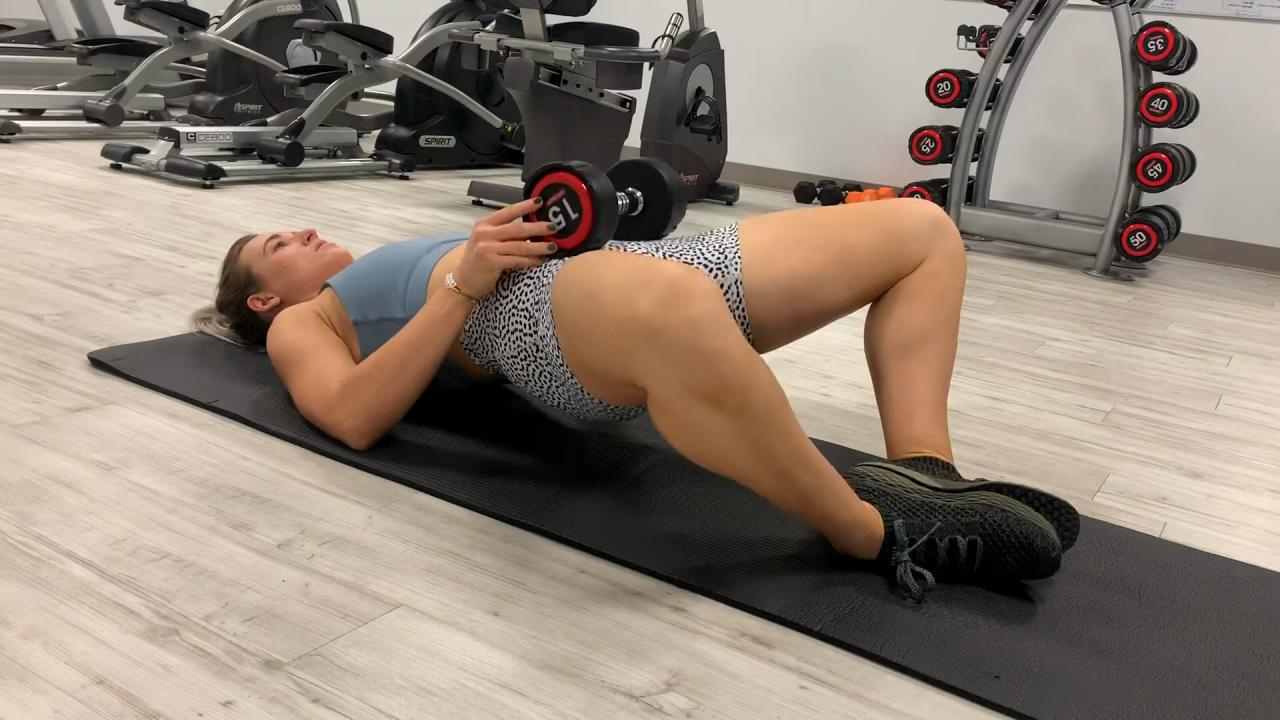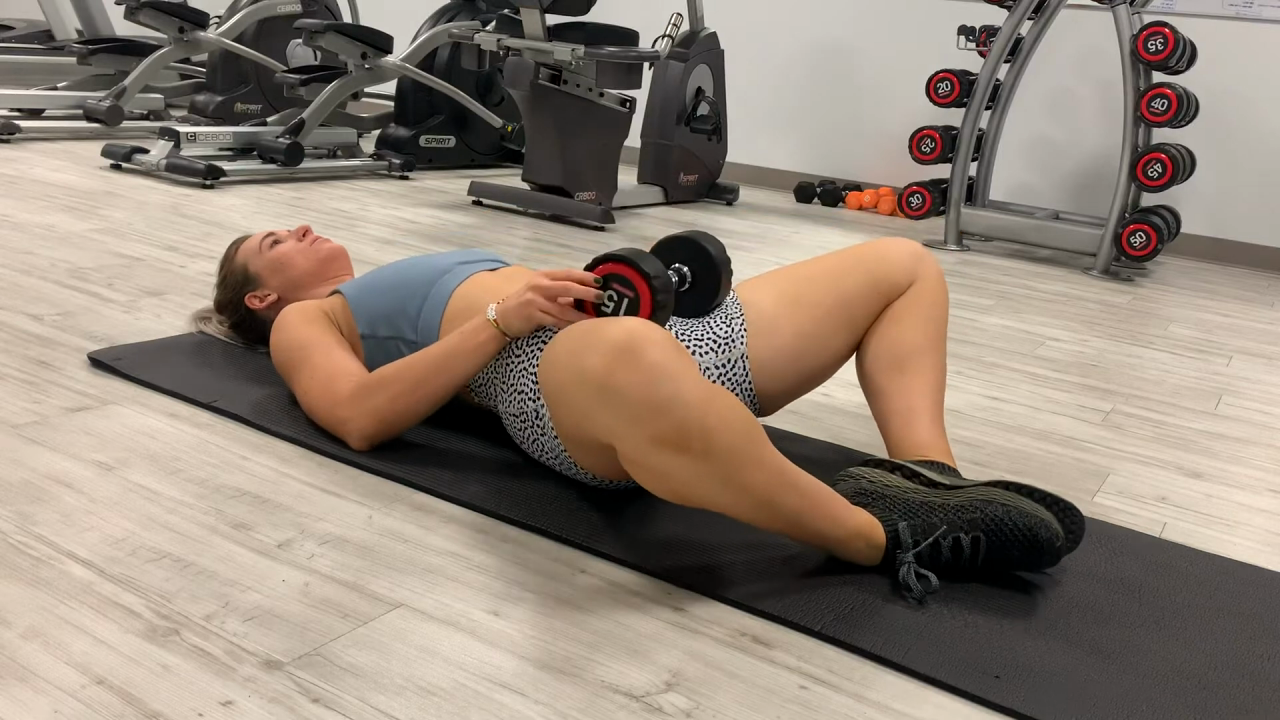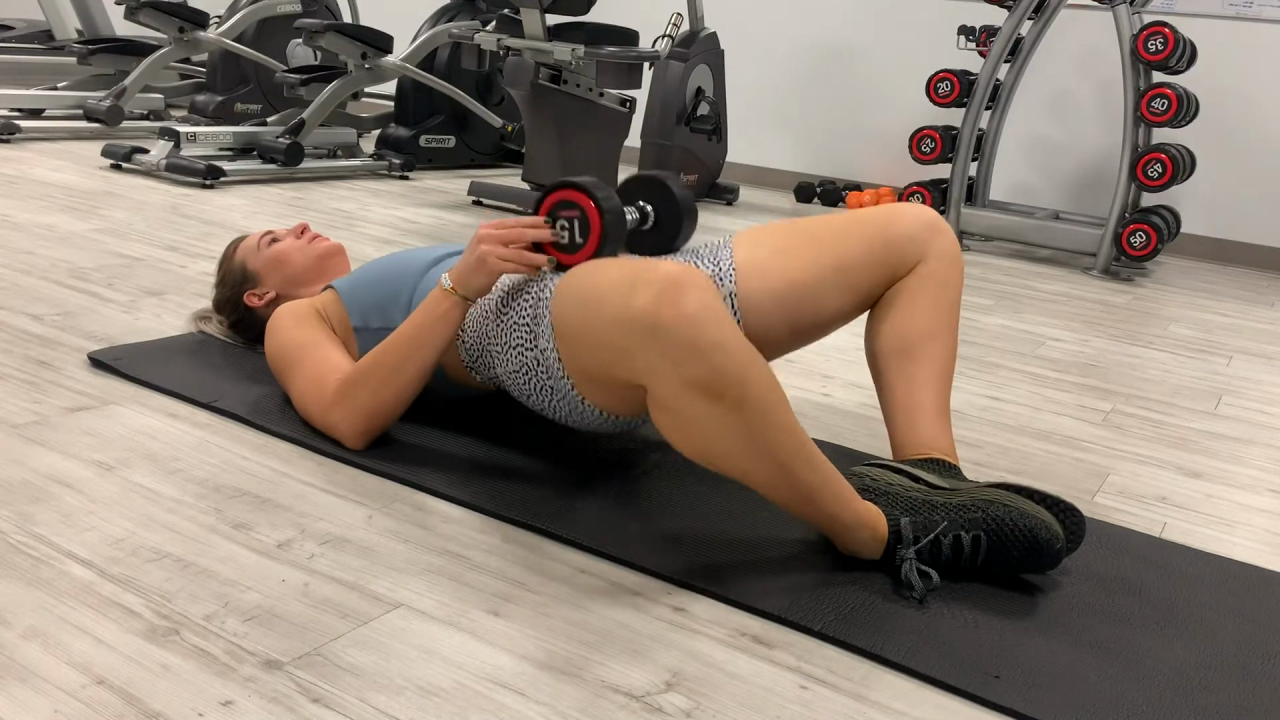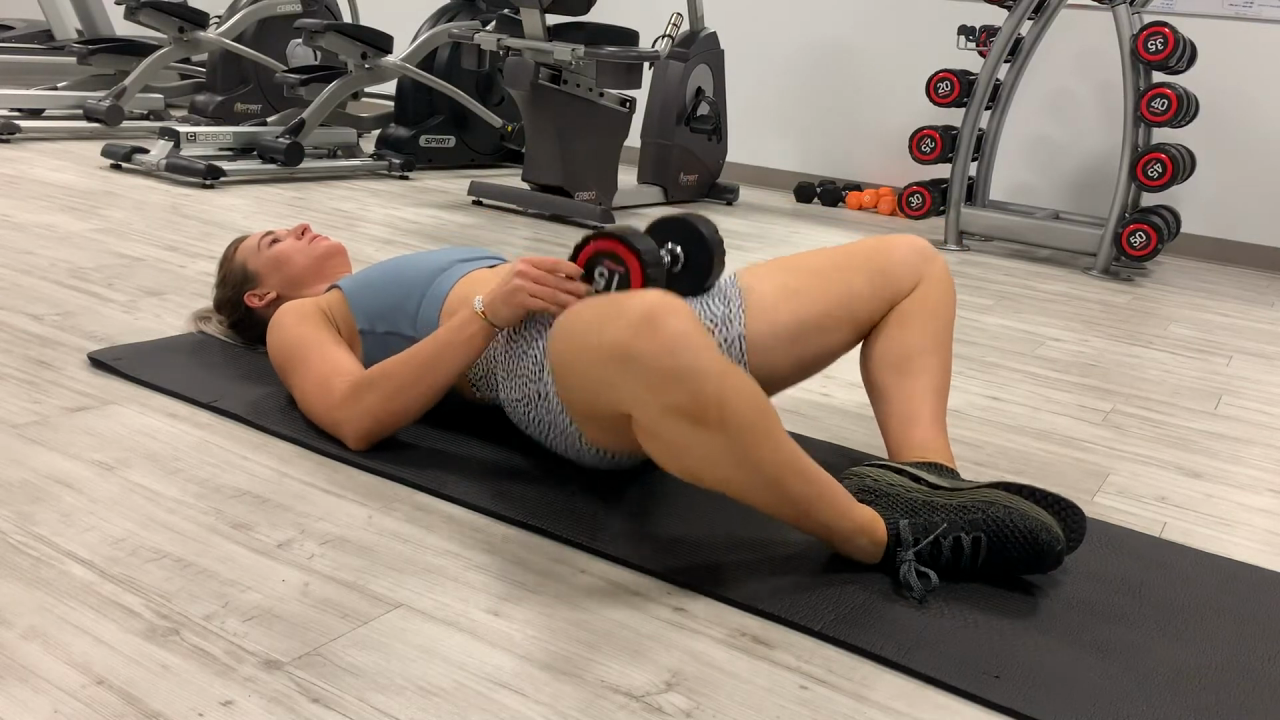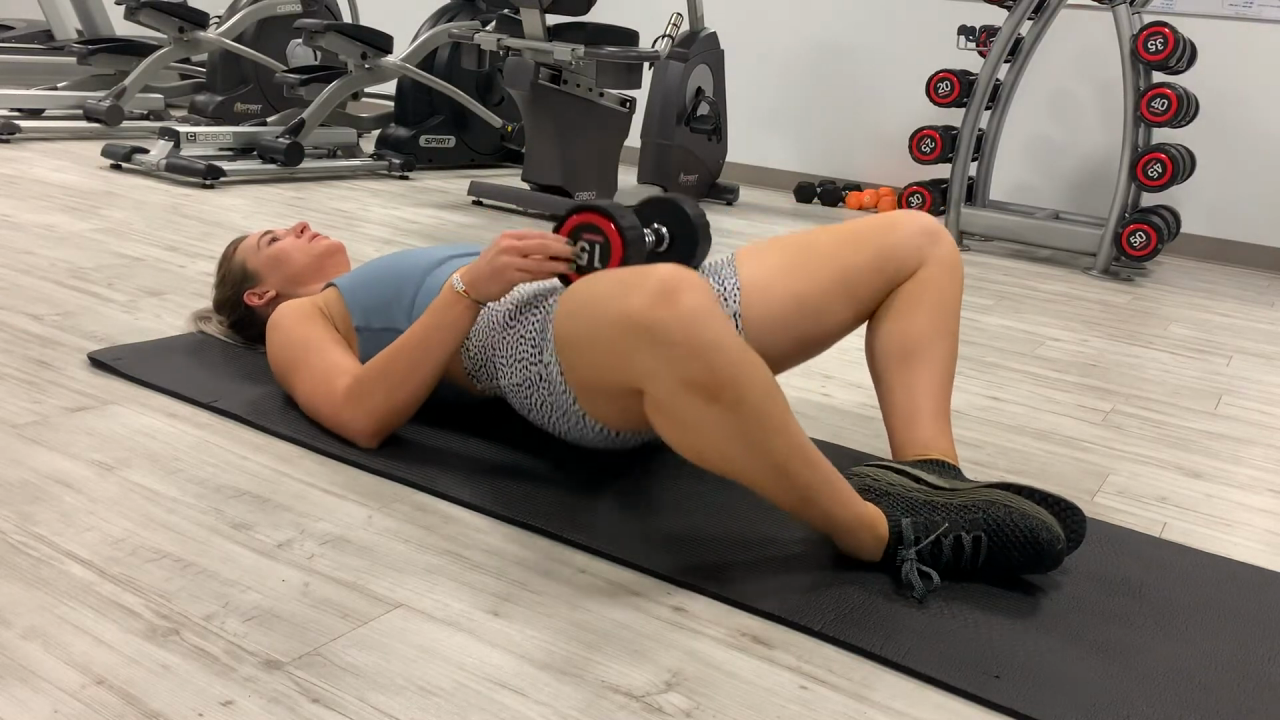
dt=1s
person 1, frame 1
left shoulder: (388, 277)
right shoulder: (300, 326)
right elbow: (356, 419)
right wrist: (463, 282)
left hip: (632, 273)
right hip: (532, 305)
left knee: (919, 228)
right knee: (670, 309)
left ankle: (919, 474)
right ankle: (876, 531)
person 1, frame 2
left shoulder: (400, 288)
right shoulder: (304, 325)
right elbow: (363, 418)
right wrist: (500, 317)
left hip: (654, 327)
right hip: (545, 367)
left knee: (904, 265)
right knee: (629, 361)
left ankle: (925, 478)
right ankle: (880, 536)
person 1, frame 3
left shoulder: (389, 283)
right shoulder: (299, 322)
right elbow: (351, 417)
left wrist: (610, 239)
right wrist: (462, 283)
left hip: (629, 294)
right hip: (529, 319)
left knee: (916, 233)
right knee: (667, 304)
left ankle: (926, 474)
right ankle: (879, 531)
person 1, frame 4
left shoulder: (397, 284)
right shoulder: (302, 322)
right elbow: (359, 417)
right wrist: (490, 307)
left hip: (656, 319)
right hip: (544, 351)
left knee: (910, 262)
right knee: (647, 333)
left ankle: (921, 478)
right ankle: (885, 534)
person 1, frame 5
left shoulder: (392, 283)
right shoulder: (299, 322)
right elbow: (363, 414)
left wrist: (614, 257)
right wrist: (472, 285)
left hip: (604, 303)
right hip: (535, 338)
left knee: (916, 239)
right knee: (665, 305)
left ankle: (926, 476)
right ankle: (884, 532)
